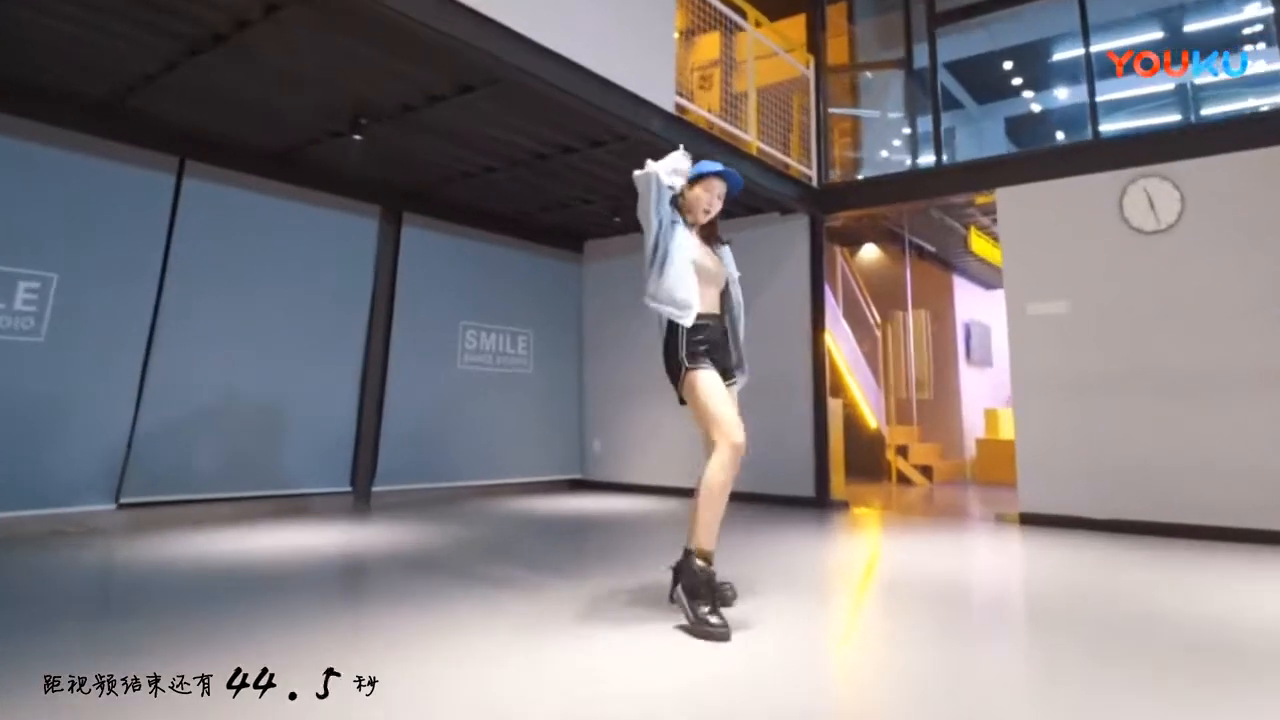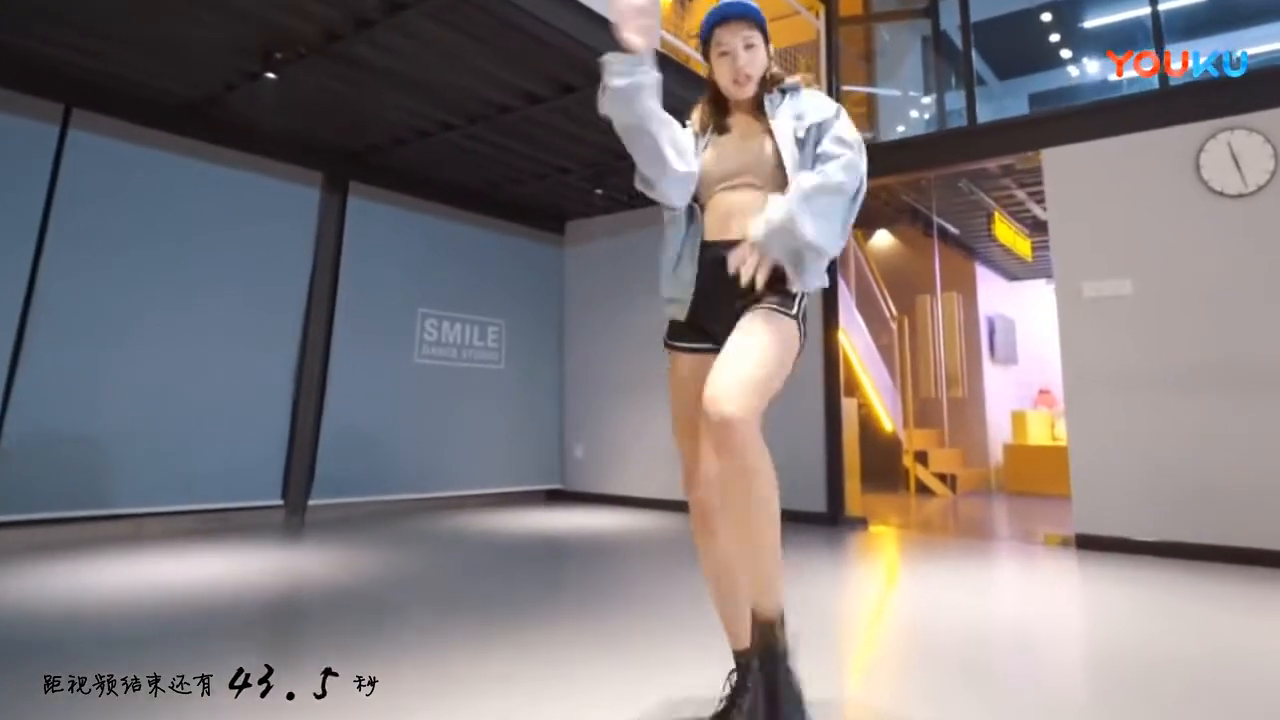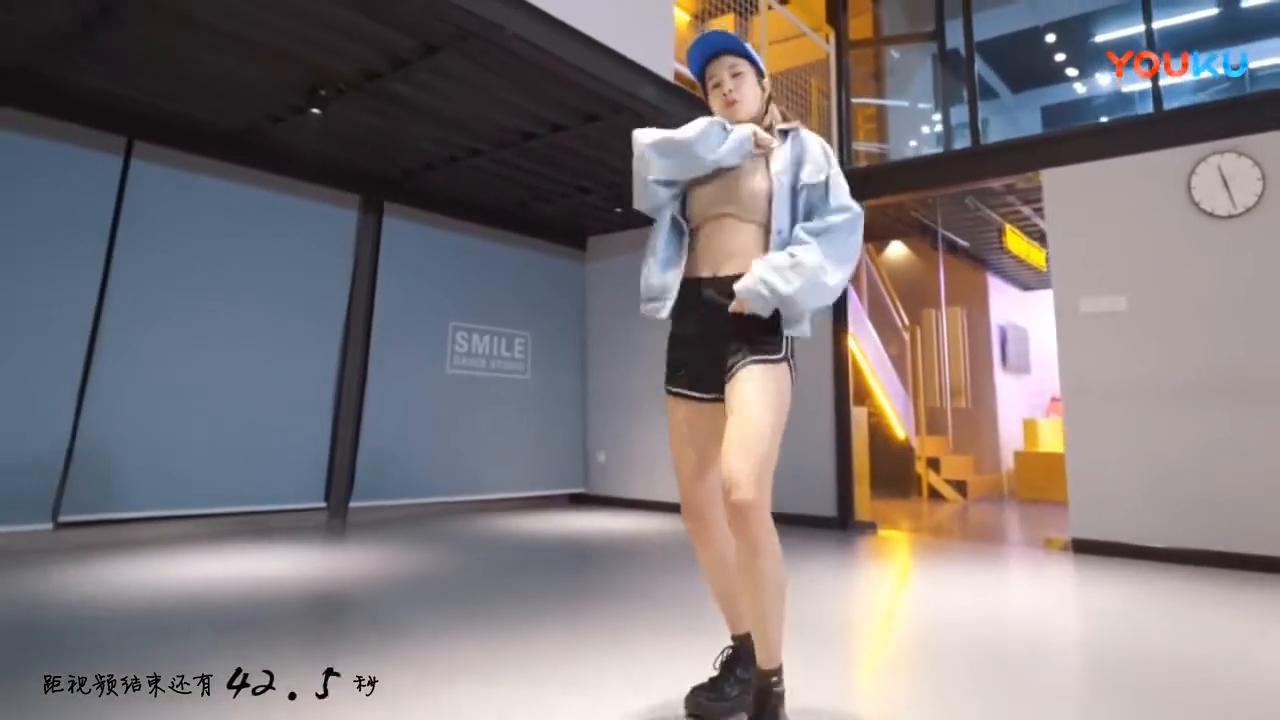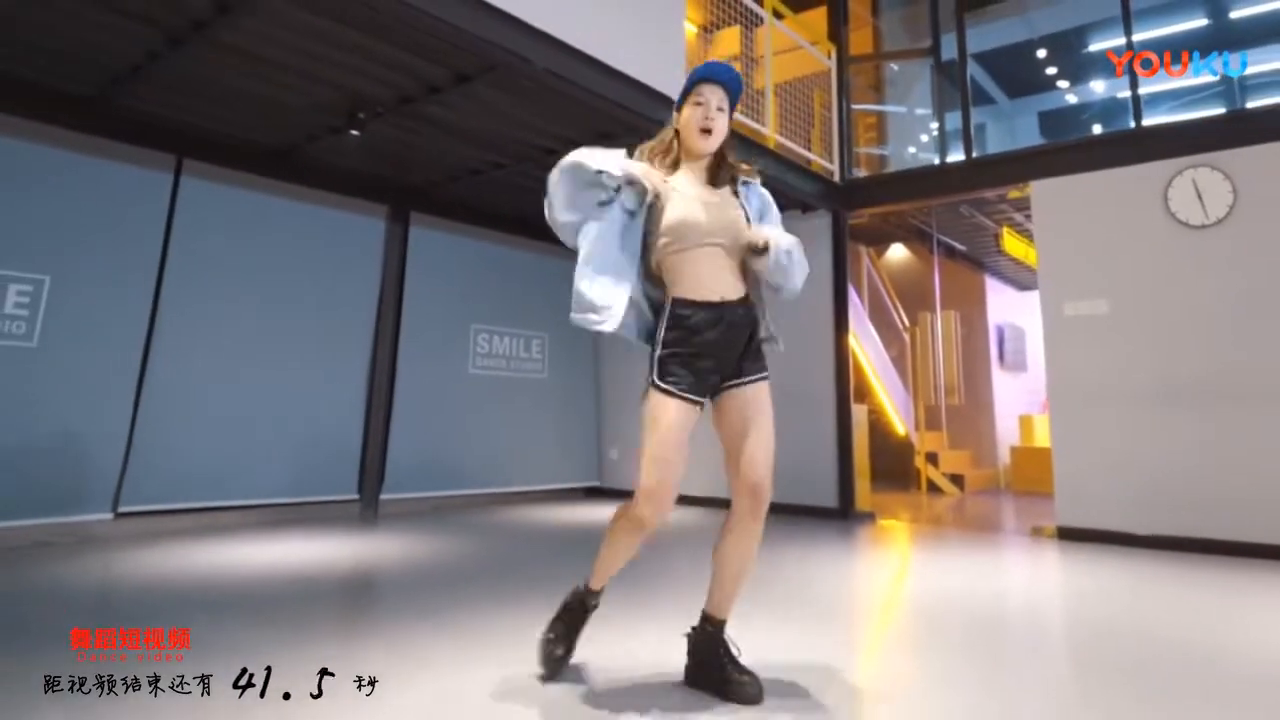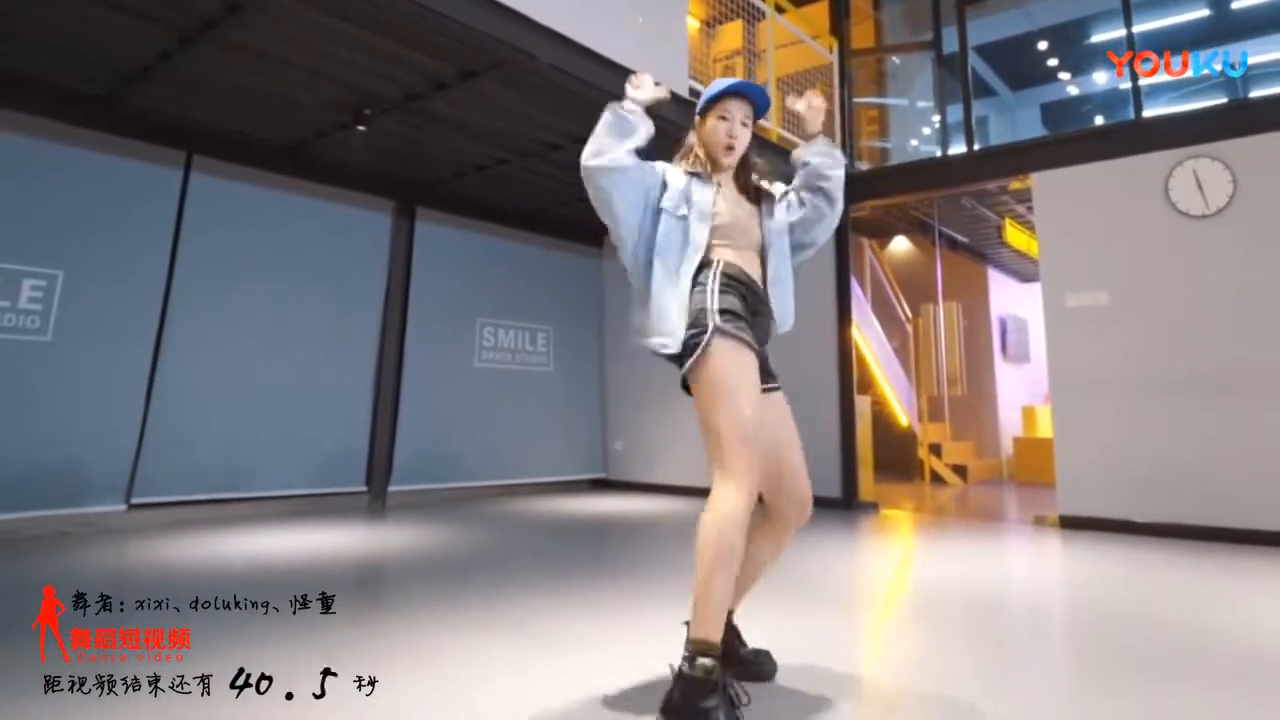
dt=1s
person 1, frame 1
left shoulder: (719, 248)
right shoulder: (669, 228)
right elbow: (651, 181)
left wrist: (735, 362)
right wrist: (677, 166)
left hip: (720, 347)
right hip: (689, 342)
left knee: (730, 451)
right knee: (731, 441)
left ankle: (691, 565)
right ankle: (696, 573)
person 1, frame 2
left shoulder: (805, 111)
right shoulder: (693, 137)
left elbow: (842, 169)
right elbow: (660, 171)
left wrist: (781, 230)
right wrist: (634, 66)
left hip: (771, 287)
right hip: (698, 295)
left knee: (728, 410)
right knee: (703, 490)
person 1, frame 3
left shoulder: (800, 150)
right shoulder: (703, 156)
left elbow: (839, 232)
right elbow: (651, 155)
left wrist: (770, 282)
right wrist: (732, 140)
left hip: (758, 324)
right hip: (693, 324)
left knee: (745, 498)
right knee: (699, 513)
right ankle: (740, 654)
person 1, frame 4
left shoulder: (748, 192)
right shoulder: (643, 183)
left elbow: (789, 272)
right elbow: (565, 201)
left wrist: (774, 248)
right wrist: (622, 172)
left hip: (741, 341)
right hip: (679, 343)
left knee: (754, 491)
right knee: (651, 504)
left ankle: (709, 643)
right ankle: (583, 601)
person 1, frame 5
left shoulder: (764, 200)
right shoulder: (671, 184)
left elbow: (821, 212)
right elbow: (602, 168)
left wrist: (815, 141)
right wrist: (633, 107)
left hip: (750, 334)
right hip: (709, 312)
left knee: (793, 501)
right knee: (741, 475)
left ankle: (718, 627)
